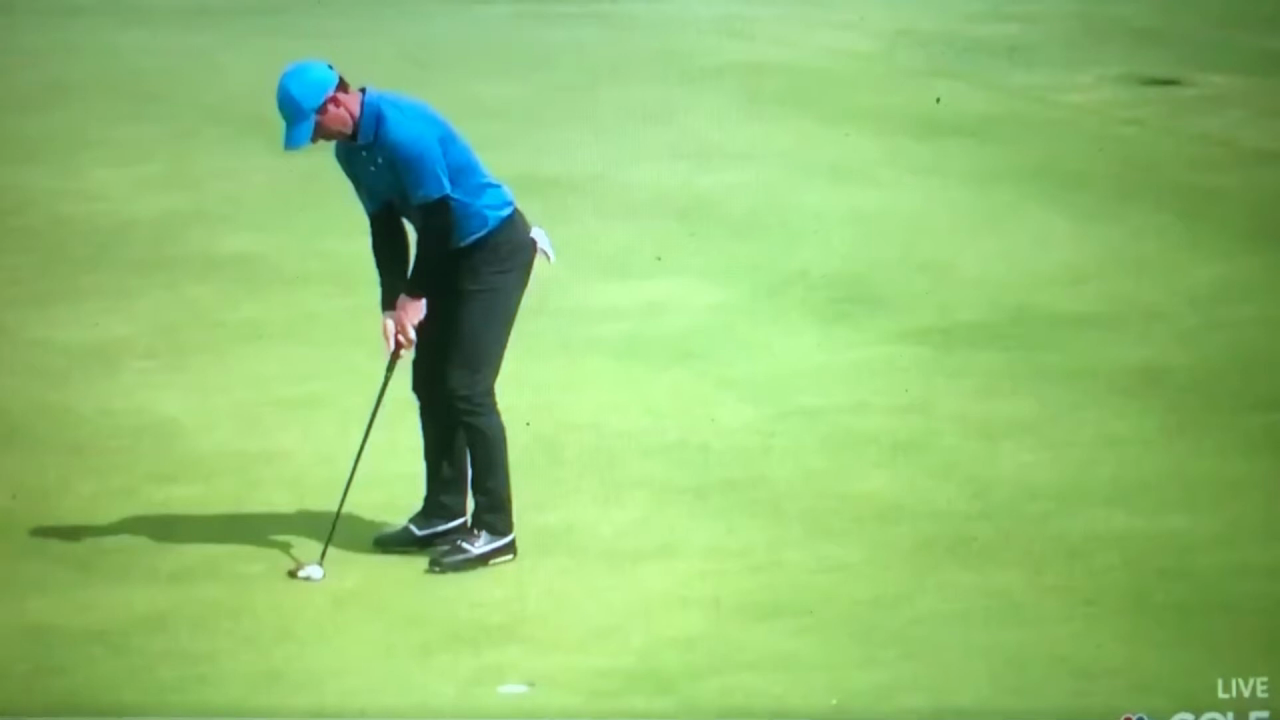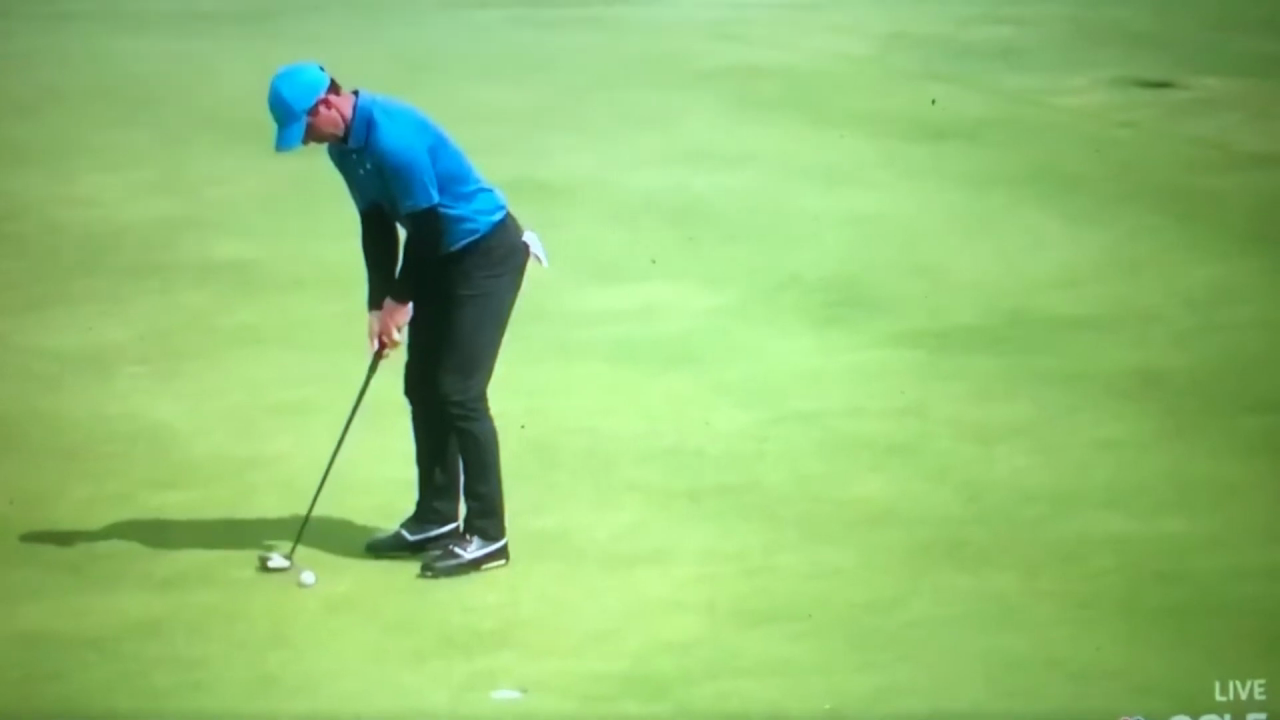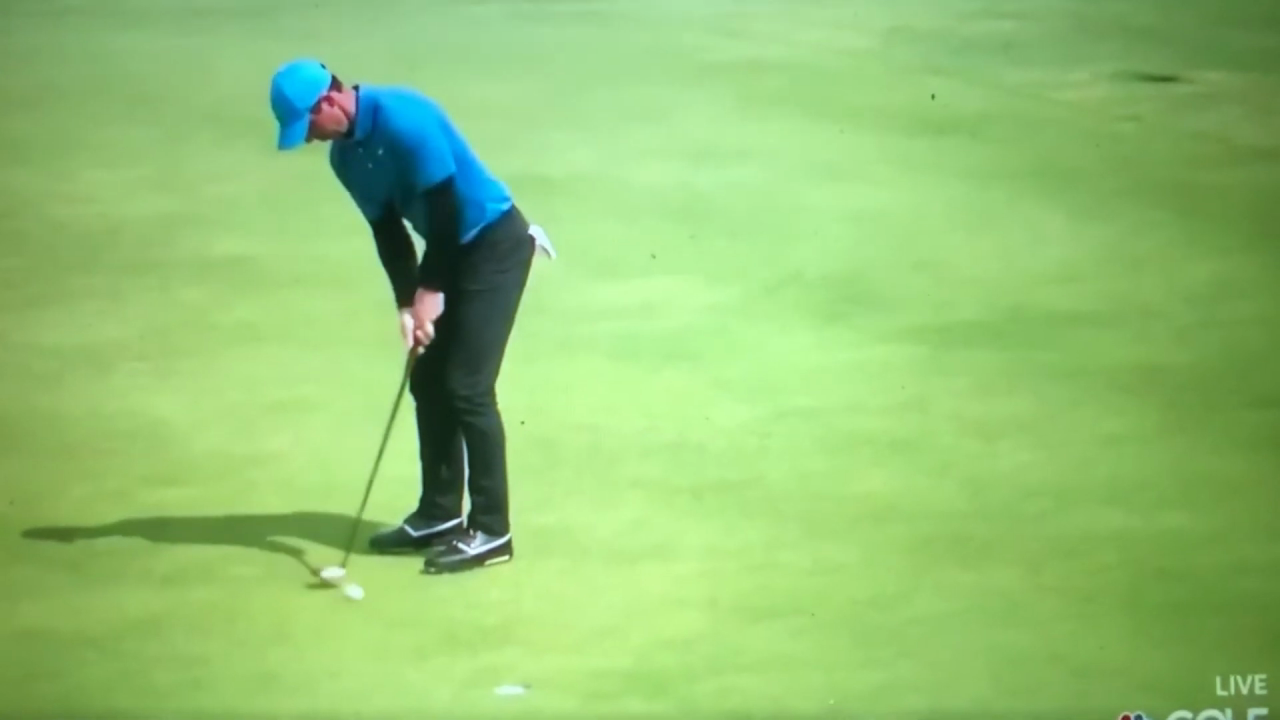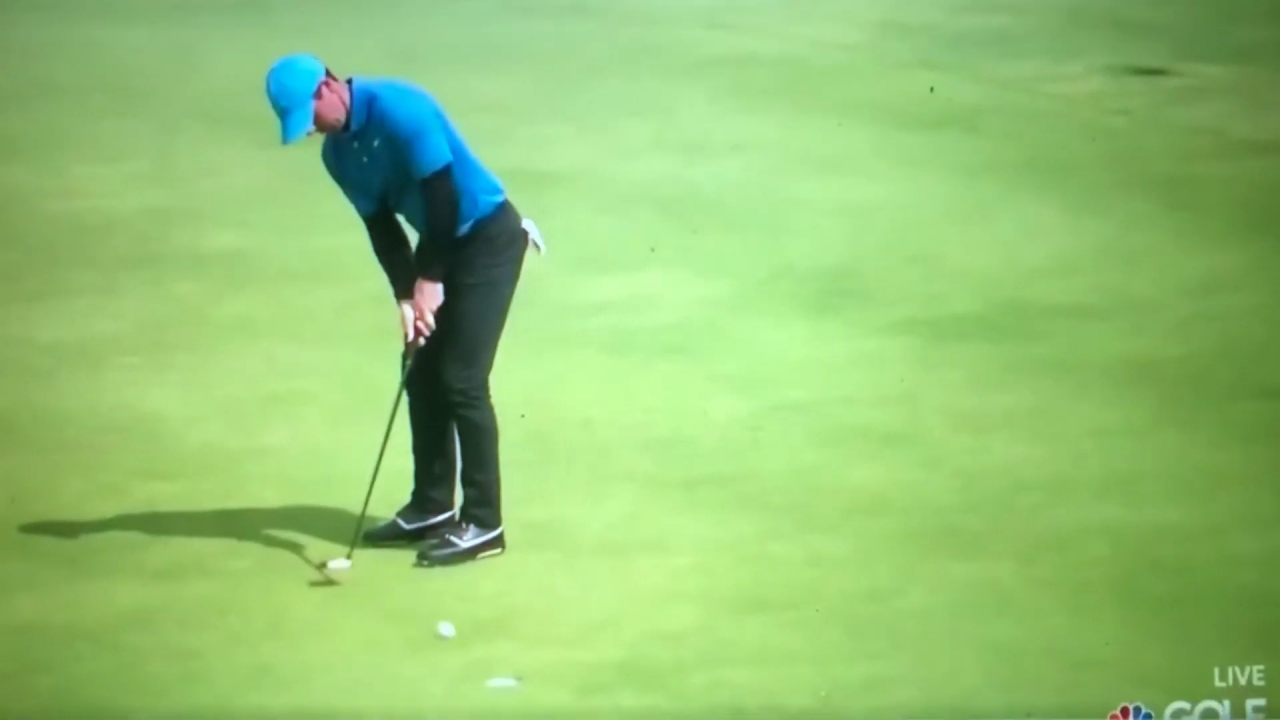
dt=0.5s
person 1, frame 1
left shoulder: (402, 128)
right shoulder: (350, 150)
left elbow: (438, 216)
right elbow: (385, 227)
left wrist: (415, 296)
right wrist: (392, 306)
left hip: (495, 247)
right hip: (450, 251)
left knee: (466, 387)
right knee: (430, 382)
left ankle: (495, 529)
right ankle: (445, 512)
person 1, frame 2
left shoulder: (392, 137)
right shoulder: (344, 147)
left elbow: (425, 226)
right elbow: (376, 225)
left wrist: (400, 300)
right wrist: (377, 304)
left hip: (486, 252)
right hip: (443, 256)
left knee: (459, 392)
right knee: (422, 387)
left ankle: (487, 535)
right ankle: (437, 517)
person 1, frame 3
left shoulder: (401, 117)
right shoulder: (344, 155)
left elbow: (446, 204)
right elbow: (388, 229)
left wrist: (430, 291)
right wrist: (407, 303)
left hip: (493, 243)
right hip: (450, 249)
left knee: (466, 387)
right knee: (428, 381)
left ankle: (491, 530)
right ankle: (440, 513)
person 1, frame 4
left shoulder: (396, 106)
right shoulder: (337, 153)
left elbow: (443, 192)
right elbow: (381, 225)
left wrist: (430, 279)
right wrist: (405, 295)
left hip: (487, 236)
right hip: (440, 242)
left knee: (461, 380)
right knee: (421, 375)
left ankle: (483, 523)
right ankle: (432, 506)
